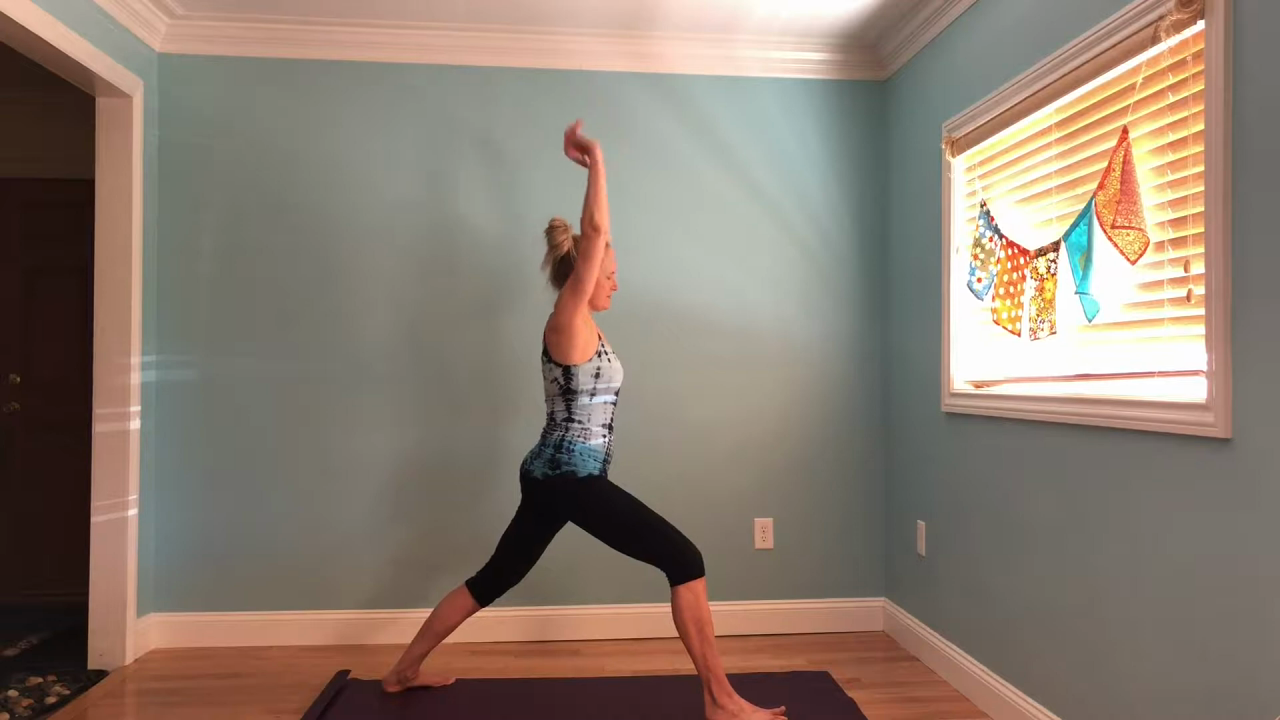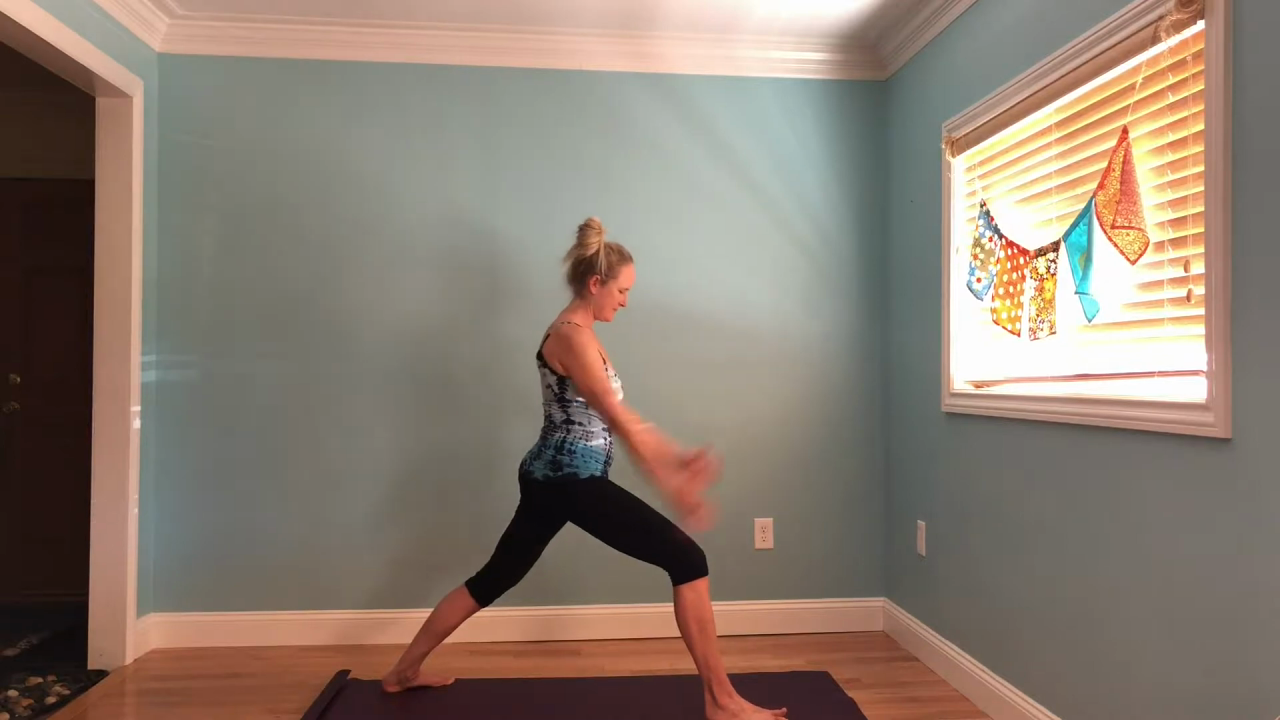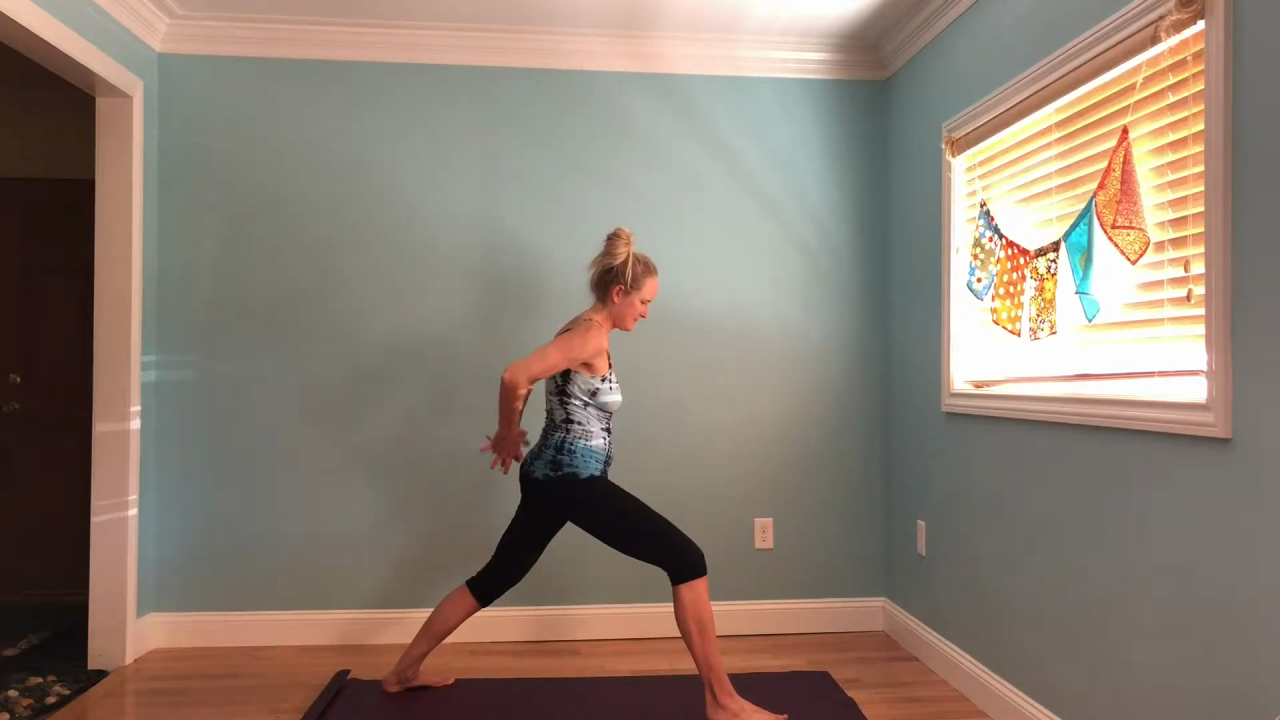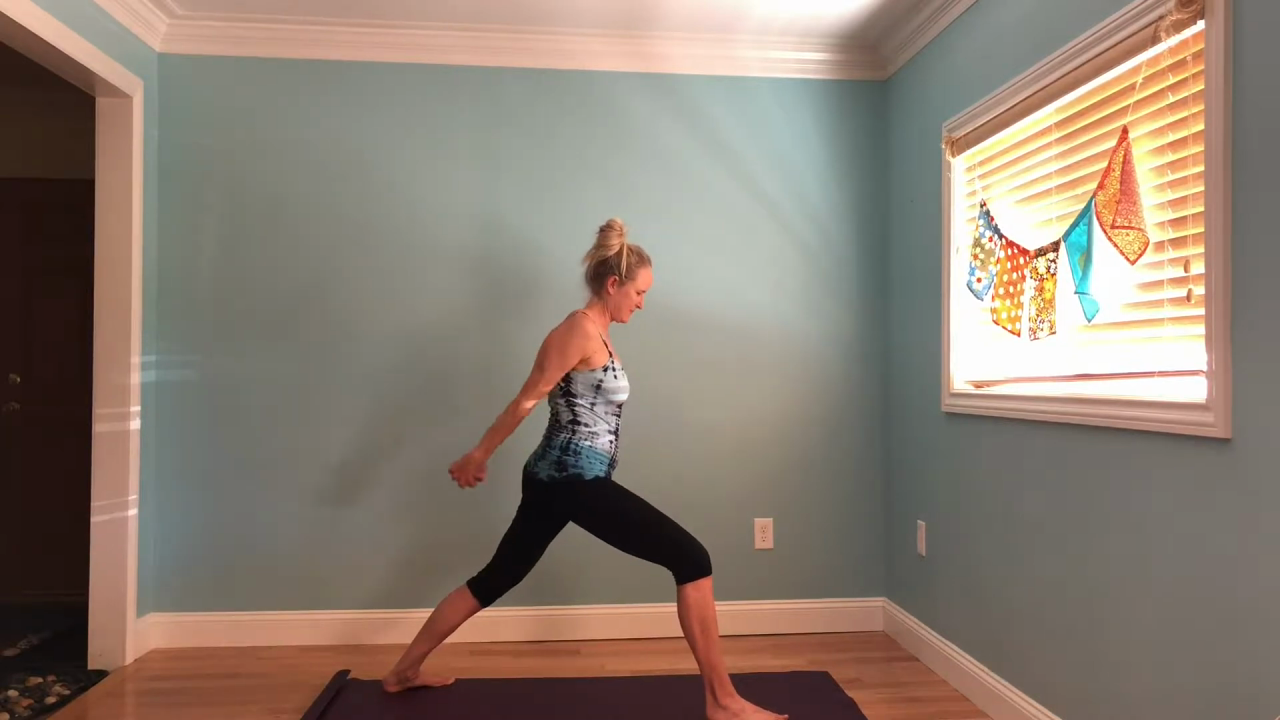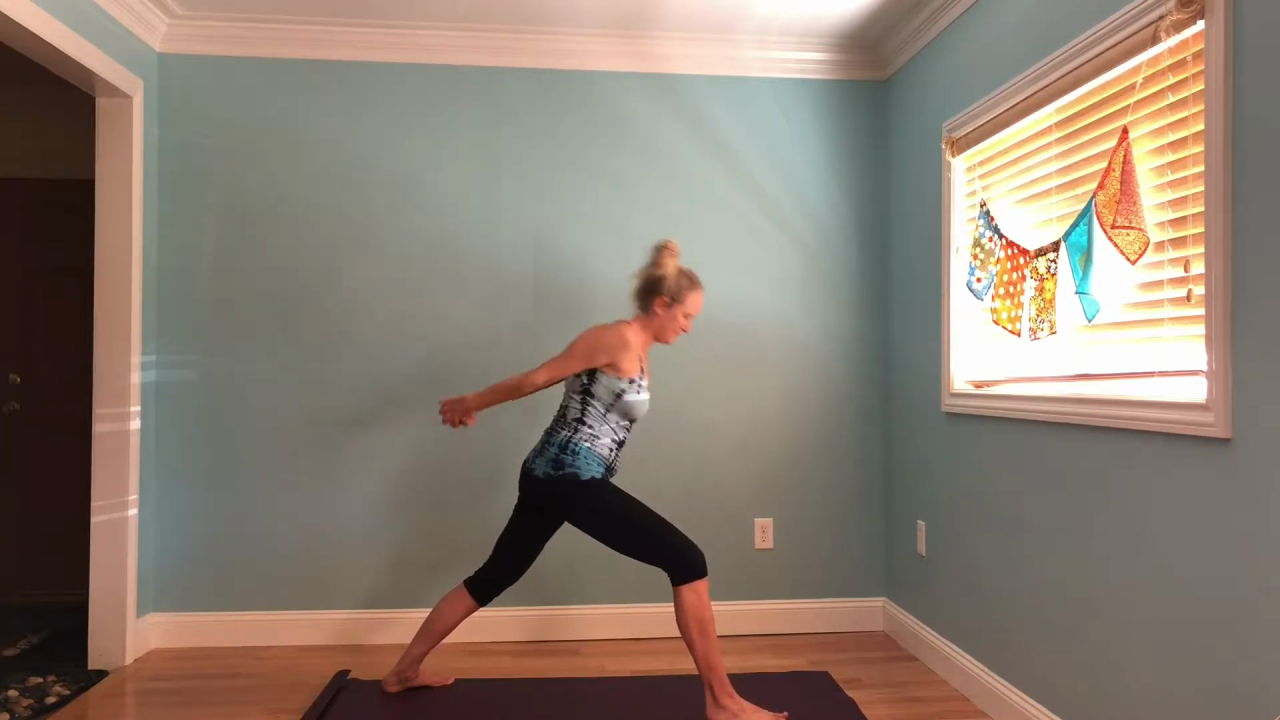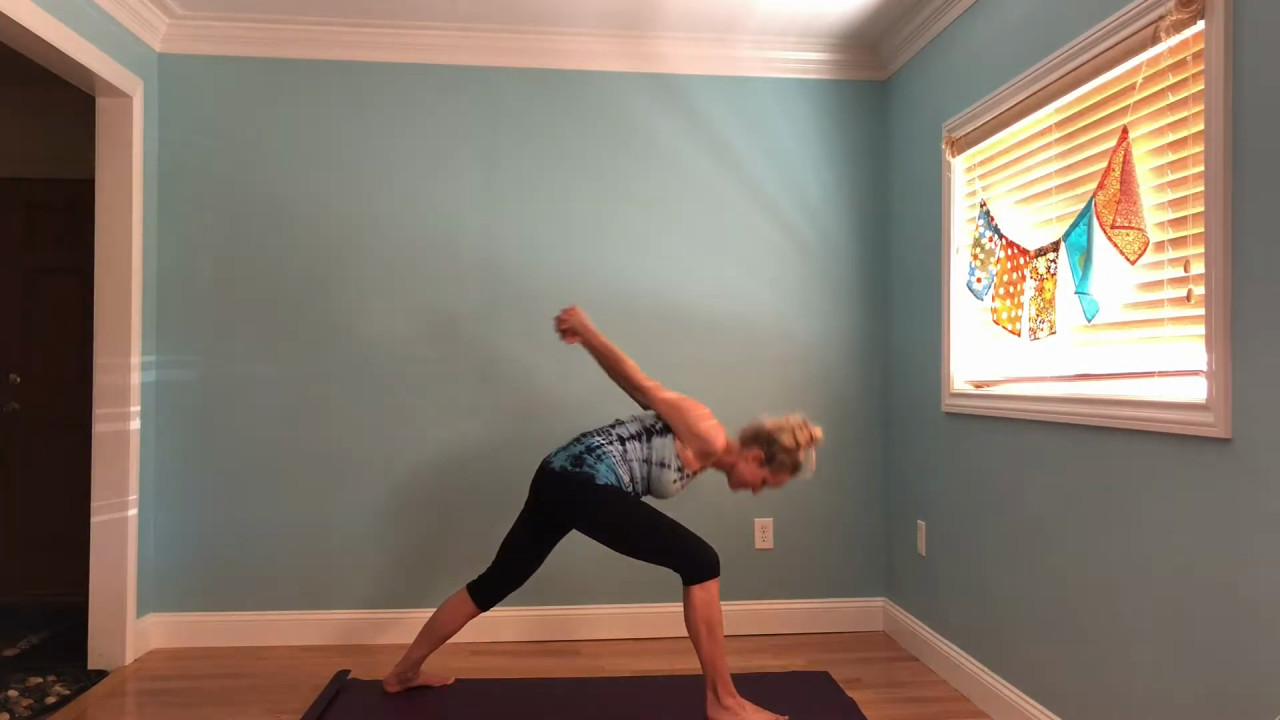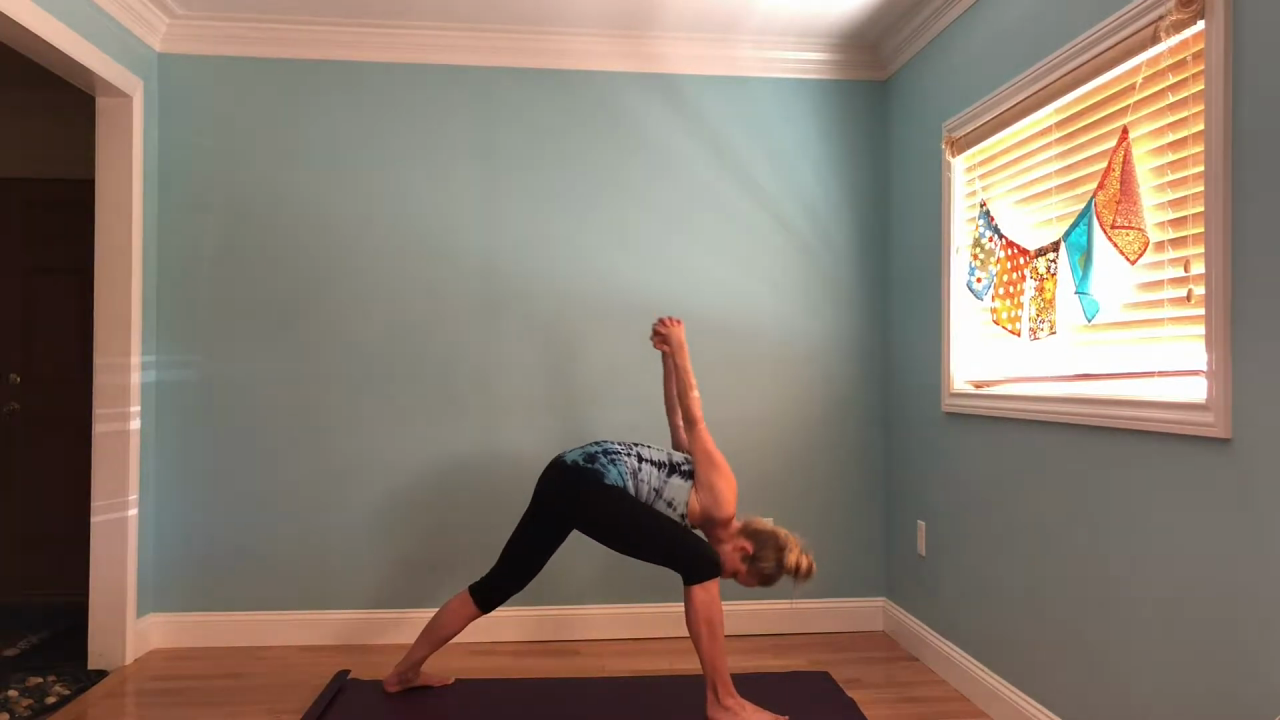
dt=0.7s
person 1, frame 1
left shoulder: (577, 327)
right shoulder: (568, 324)
left elbow: (592, 240)
right elbow: (595, 233)
left wrist: (593, 167)
right wrist: (594, 164)
left hip: (556, 474)
right hip: (570, 478)
left knee: (493, 578)
right knee: (685, 561)
left ankle: (403, 670)
person 1, frame 2
left shoulder: (576, 332)
right shoulder: (572, 337)
left elbow: (616, 417)
right elbow: (616, 419)
left wrist: (675, 458)
right wrist: (672, 487)
left hip: (552, 475)
right hip: (571, 478)
left knee: (494, 578)
right knee: (687, 561)
left ankle: (405, 670)
person 1, frame 3
left shoulder: (584, 332)
right shoulder: (592, 335)
left elbow: (525, 377)
right elbow: (513, 377)
left wrist: (510, 437)
right wrist: (507, 435)
left hip: (552, 475)
right hip: (573, 478)
left knee: (494, 577)
right knee: (686, 560)
left ankle: (404, 669)
person 1, frame 4
left shoulder: (595, 333)
right shoulder: (580, 330)
left elbow: (534, 400)
right elbow: (526, 400)
left wrist: (478, 456)
right wrist: (478, 455)
left hip: (557, 476)
right hip: (577, 479)
left knee: (496, 578)
right knee: (692, 561)
left ankle: (404, 670)
person 1, frame 5
left shoulder: (634, 349)
right shoulder: (621, 338)
left elbow: (540, 380)
right elbow: (537, 378)
left wrist: (472, 405)
right wrist: (472, 403)
left hip: (552, 476)
right hip: (571, 477)
left knee: (491, 577)
right knee: (687, 561)
left ankle: (404, 670)
person 1, frame 6
left shoulder: (704, 448)
right shoulder: (711, 440)
left elbow: (639, 388)
right elbow: (642, 386)
left wrist: (585, 335)
right wrist: (587, 332)
left hip: (562, 478)
right hip: (584, 482)
left knee: (496, 581)
right knee: (700, 563)
left ankle: (405, 671)
person 1, frame 7
left shoulder: (706, 491)
right shoulder: (721, 503)
left elbow: (681, 419)
right elbow: (694, 422)
right wrist: (677, 348)
left hip: (569, 475)
right hip: (588, 482)
left knee: (498, 583)
right knee: (697, 564)
left ankle: (405, 671)
